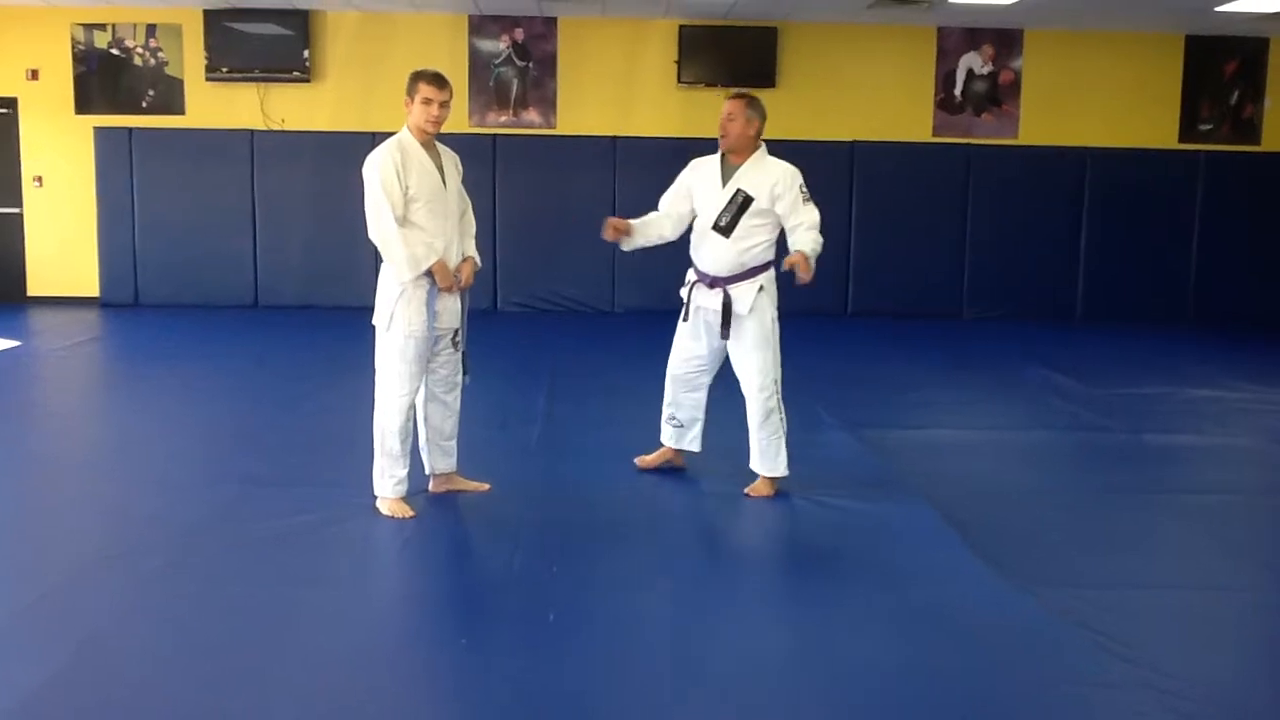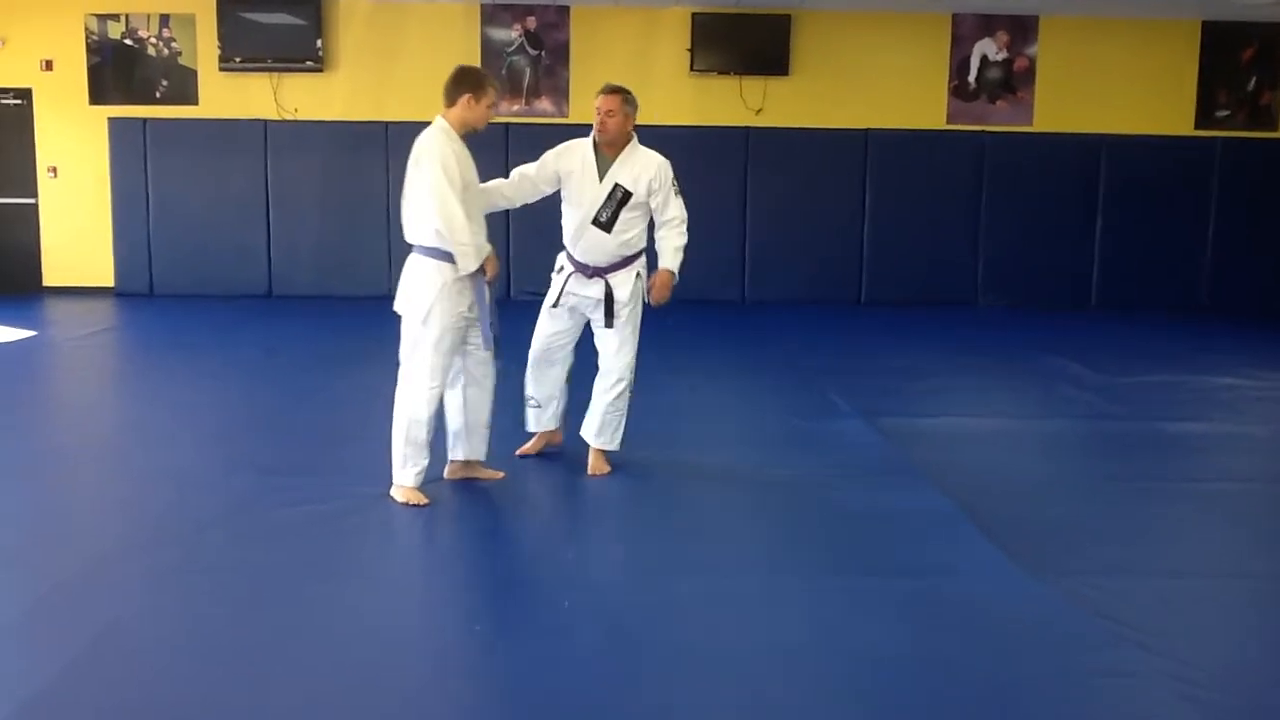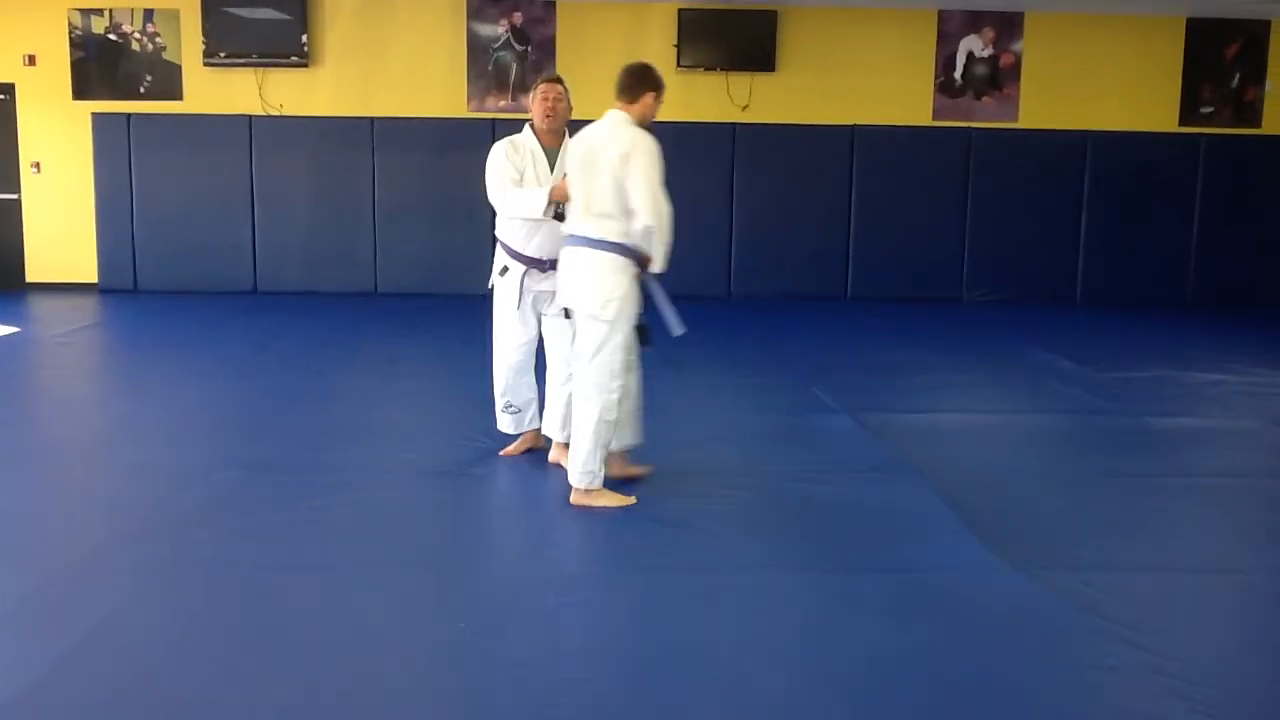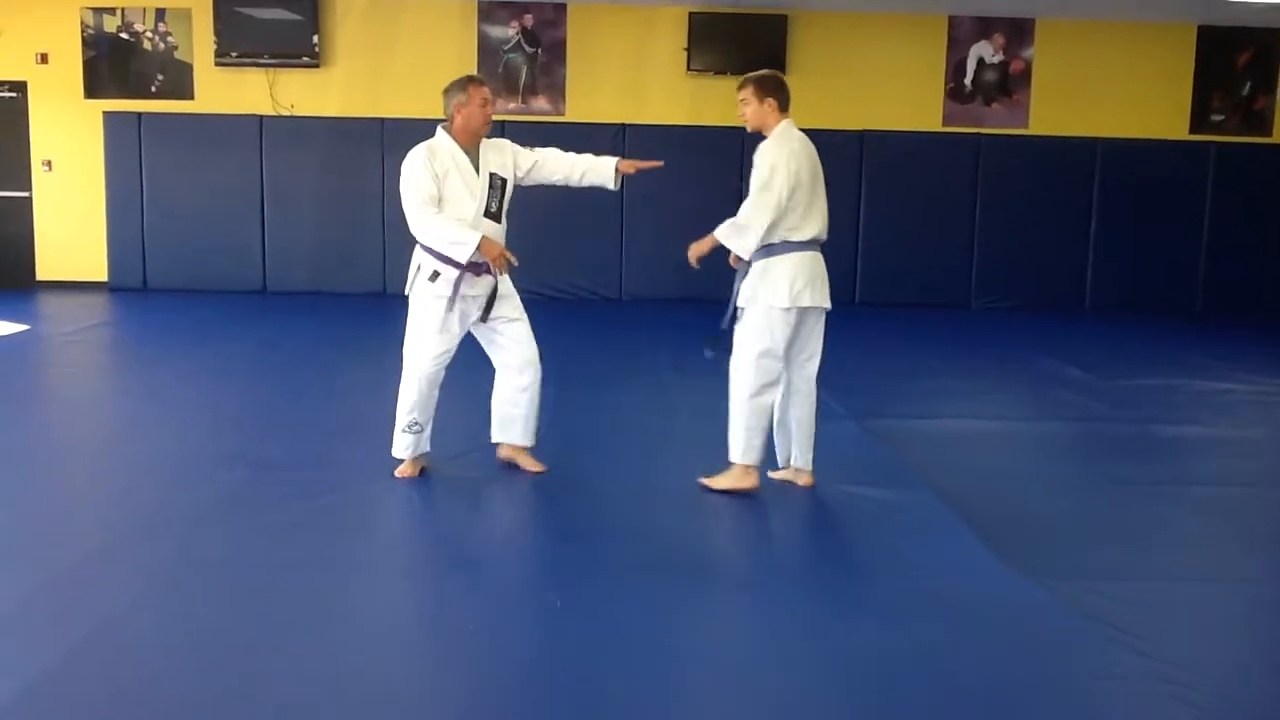
dt=1s
person 1, frame 1
left shoulder: (449, 159)
right shoulder: (387, 157)
left elbow: (463, 215)
right elbow: (384, 227)
left wrist: (468, 259)
right wrist: (432, 266)
left hip: (448, 290)
right hip: (408, 289)
left knee: (446, 386)
right knee: (398, 393)
left ankle: (443, 471)
right ankle: (389, 489)
person 1, frame 2
left shoulder: (452, 144)
right shoulder: (436, 146)
right elbow: (445, 219)
left wrist: (483, 254)
right wrist: (481, 257)
left hip: (461, 276)
right hip: (437, 278)
left knee: (477, 369)
right knee: (423, 381)
left ankle: (464, 457)
right ankle: (405, 478)
person 1, frame 3
left shoulder: (585, 136)
right shoulder: (638, 142)
right elbow: (650, 213)
right wrist: (653, 257)
left hip: (577, 258)
right hip: (609, 267)
left knee: (621, 365)
right knee: (603, 378)
left ankle: (616, 453)
right ankle: (586, 485)
person 1, frame 4
left shoulder: (778, 147)
right shoulder: (802, 145)
left elbow: (762, 206)
left wrist: (714, 240)
right wrist: (745, 245)
left hip: (778, 271)
right hip: (808, 267)
left knee: (753, 370)
right knee: (799, 374)
left ankle: (744, 467)
right ankle: (800, 466)
person 2, frame 1
left shoulder: (780, 175)
right shoulder: (698, 169)
left elbow: (805, 227)
right elbow: (668, 219)
left wrist: (803, 255)
right wrist: (629, 229)
left hip: (749, 295)
right hip: (701, 291)
left knee: (759, 384)
right knee: (684, 370)
left ankle: (768, 471)
right ankle: (674, 448)
person 2, frame 2
left shoulder: (654, 166)
right shoulder: (569, 155)
left elbow: (672, 223)
right elbow: (520, 185)
left wrist: (667, 268)
left hip: (620, 281)
right hip: (572, 274)
left knee: (616, 367)
right knee: (544, 352)
left ankle: (598, 445)
right ankle: (548, 429)
person 2, frame 3
right shoulder: (507, 150)
right elbow: (504, 199)
right wrist: (554, 192)
left hip: (563, 273)
right hip: (516, 271)
left knee: (567, 359)
right knee: (512, 358)
left ankle: (560, 442)
right ankle: (529, 430)
person 2, frame 4
left shoulder: (503, 153)
right shoulder: (424, 157)
left elbow: (556, 166)
right elbow: (423, 220)
left wrist: (615, 167)
right wrist: (478, 242)
left hip: (489, 280)
right hip: (440, 278)
left knee: (521, 359)
right knee: (423, 368)
left ankle: (512, 443)
right ankle: (412, 453)
